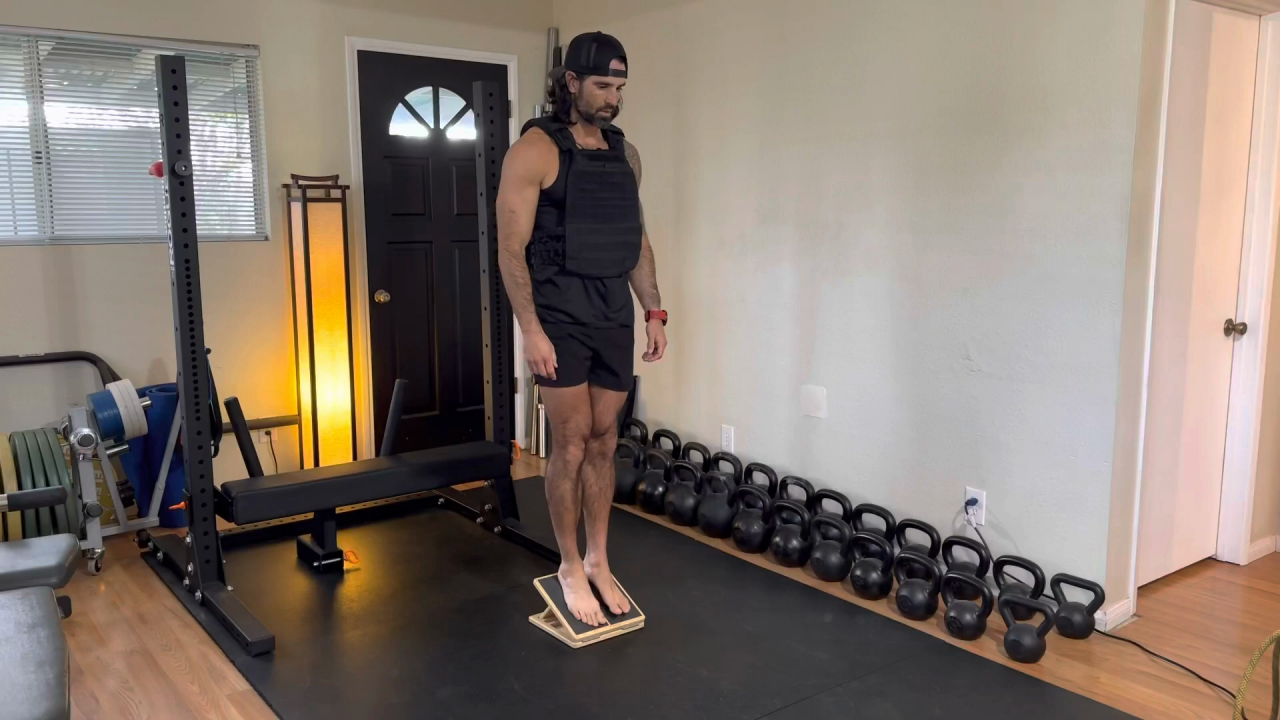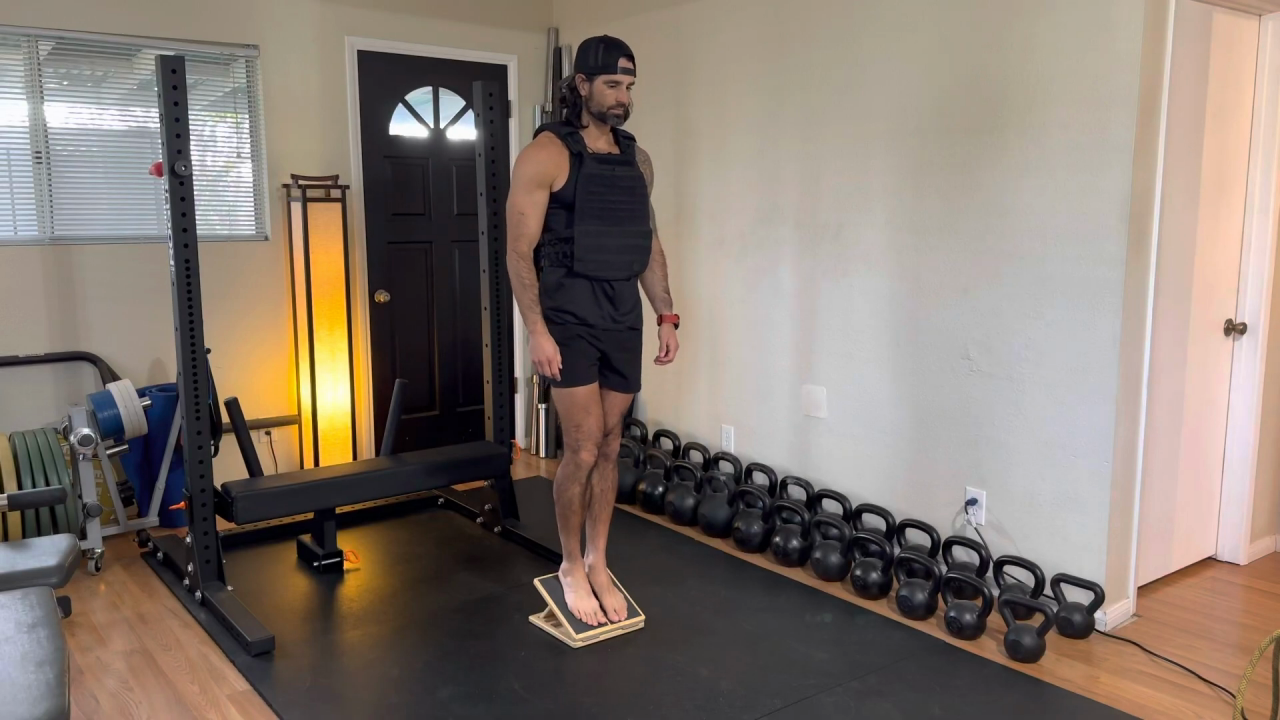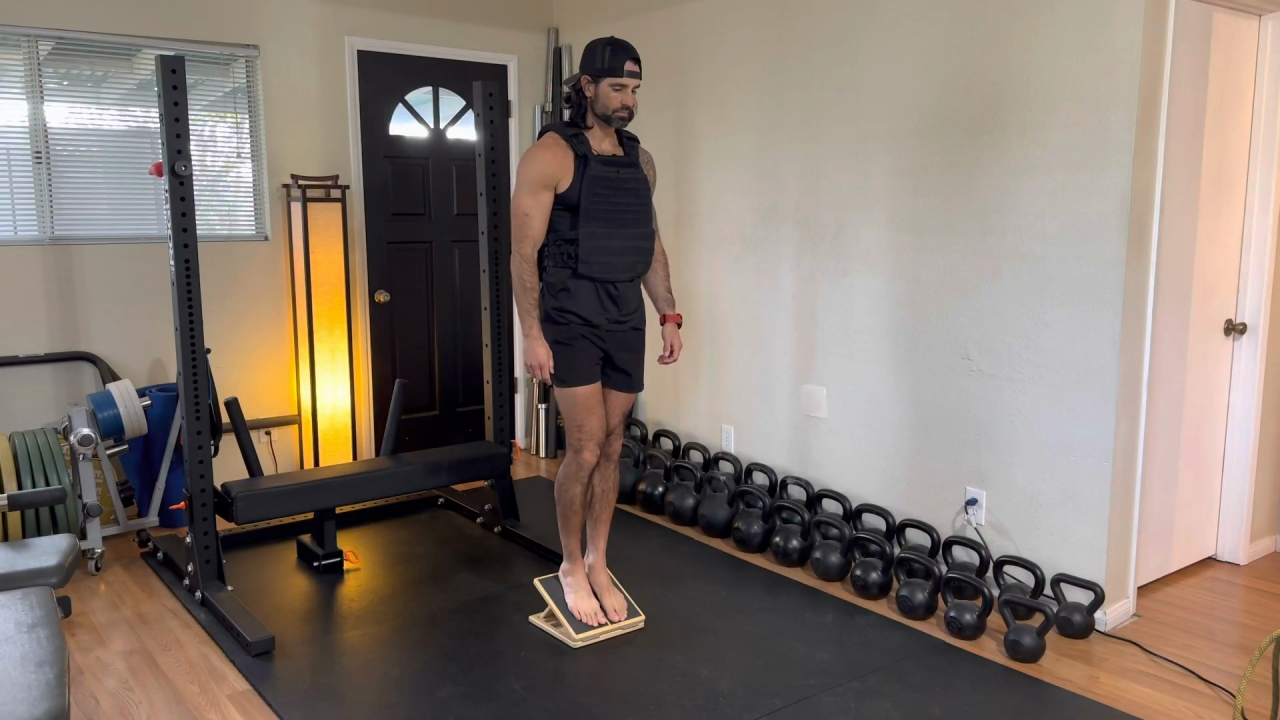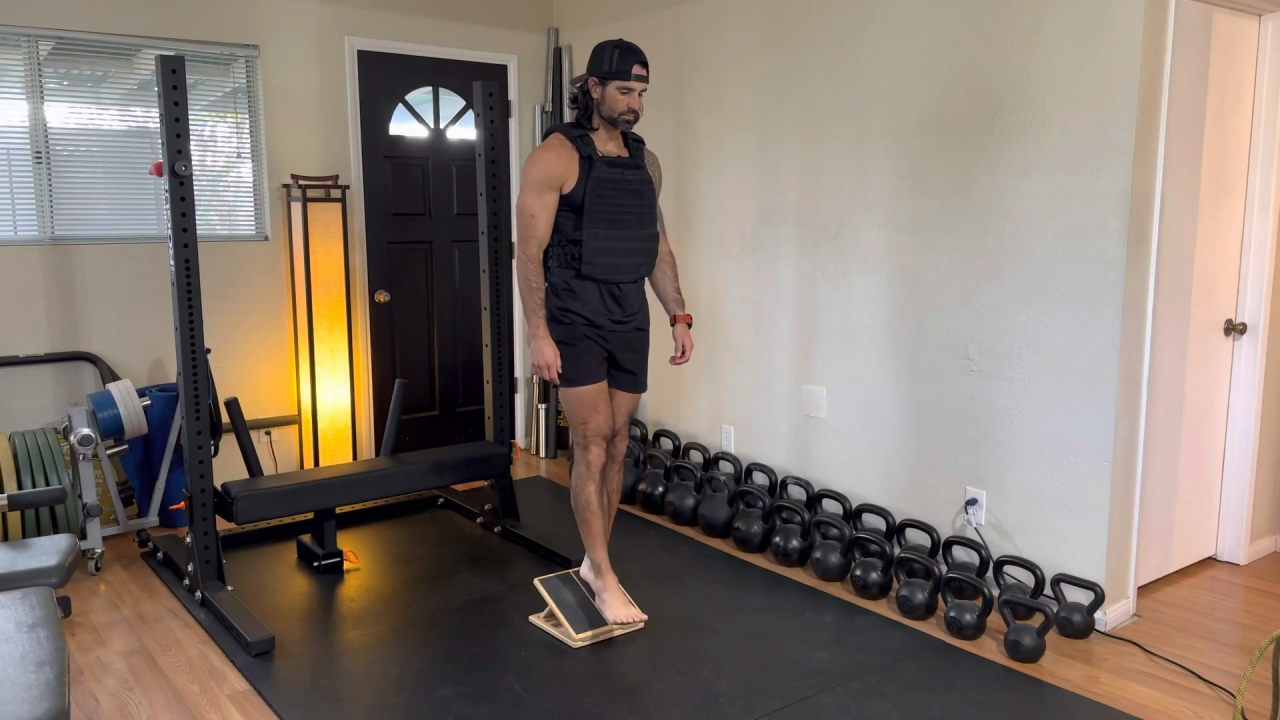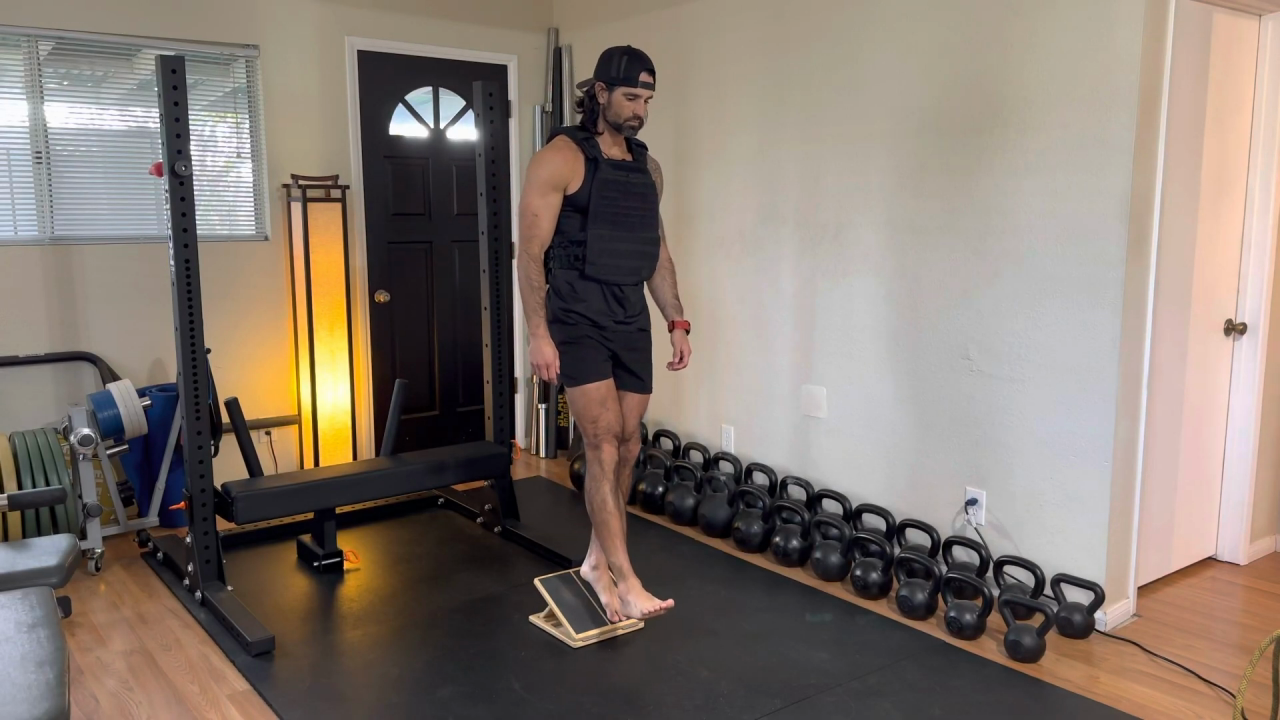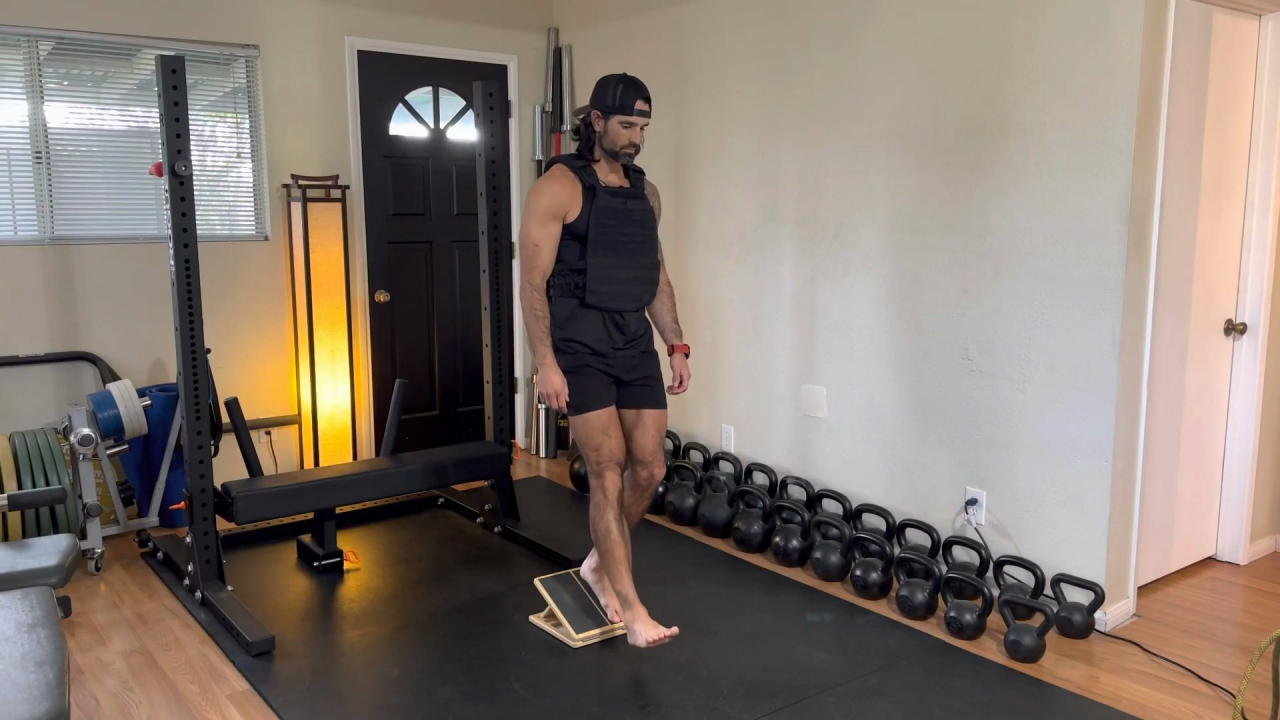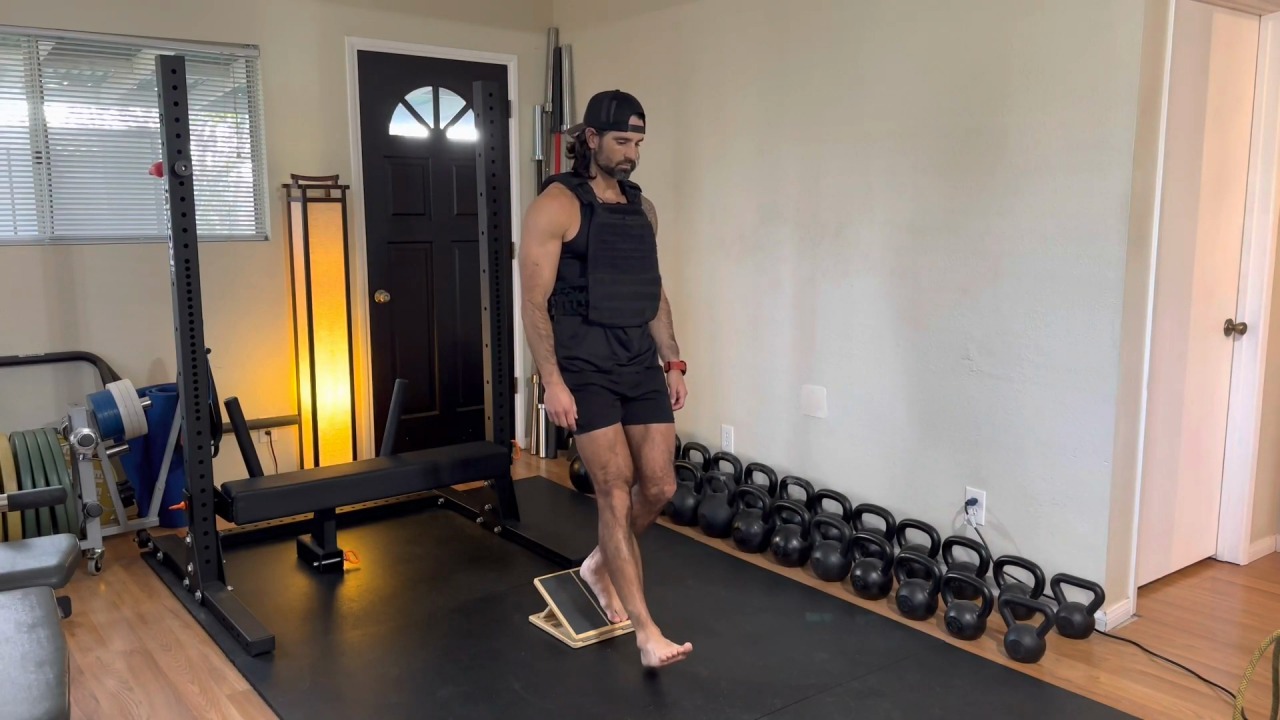
dt=0.7s
person 1, frame 1
left shoulder: (625, 153)
right shoulder: (535, 150)
right elbow: (511, 249)
left wrist: (653, 312)
right wrist: (530, 330)
left hip: (614, 319)
right hip: (562, 321)
left knee: (604, 443)
right knee: (571, 446)
left ankle: (599, 562)
right ankle: (570, 567)
person 1, frame 2
left shoulder: (637, 159)
right shoulder: (547, 154)
left elbow: (649, 244)
right elbow: (520, 250)
left wrist: (666, 315)
right wrist: (536, 329)
left hip: (623, 321)
right hip: (570, 322)
left knee: (609, 448)
right knee: (583, 450)
left ankle: (598, 563)
right ankle: (571, 567)
person 1, frame 3
left shoulder: (640, 159)
right shoulder: (551, 155)
right elbow: (525, 251)
left wrist: (669, 316)
right wrist: (532, 334)
left hip: (626, 320)
right hip: (573, 321)
left knee: (611, 448)
right knee: (585, 450)
left ankle: (598, 565)
right ankle: (571, 565)
person 1, frame 4
left shoulder: (645, 161)
right shoulder: (556, 156)
left elbow: (657, 245)
right elbow: (530, 253)
left wrist: (679, 315)
right wrist: (539, 334)
left hip: (629, 320)
right hip: (575, 320)
left knee: (616, 448)
right knee: (592, 449)
left ankle: (592, 564)
right ankle: (606, 580)
person 1, frame 5
left shoulder: (648, 166)
right shoulder: (561, 158)
left elbow: (658, 252)
right elbow: (531, 252)
left wrist: (677, 321)
right wrist: (538, 333)
left hip: (631, 322)
right hip: (578, 322)
left knee: (627, 449)
right knee: (604, 448)
left ankle: (598, 562)
right ankle: (626, 580)
person 1, frame 6
left shoulder: (646, 192)
right shoulder: (559, 187)
right elbow: (533, 283)
left wrist: (676, 345)
right wrist: (546, 362)
left hip: (635, 347)
right hip: (580, 350)
left knee: (648, 470)
right knee: (609, 475)
left ankle: (600, 564)
right ankle: (634, 611)
person 1, frame 7
left shoulder: (642, 207)
right shoulder: (556, 205)
right elbow: (534, 302)
left wrist: (672, 362)
right wrist: (552, 381)
left hip: (639, 363)
right hip: (585, 369)
left knee: (659, 485)
right knee: (617, 492)
left ankle: (600, 565)
right ankle: (646, 630)
